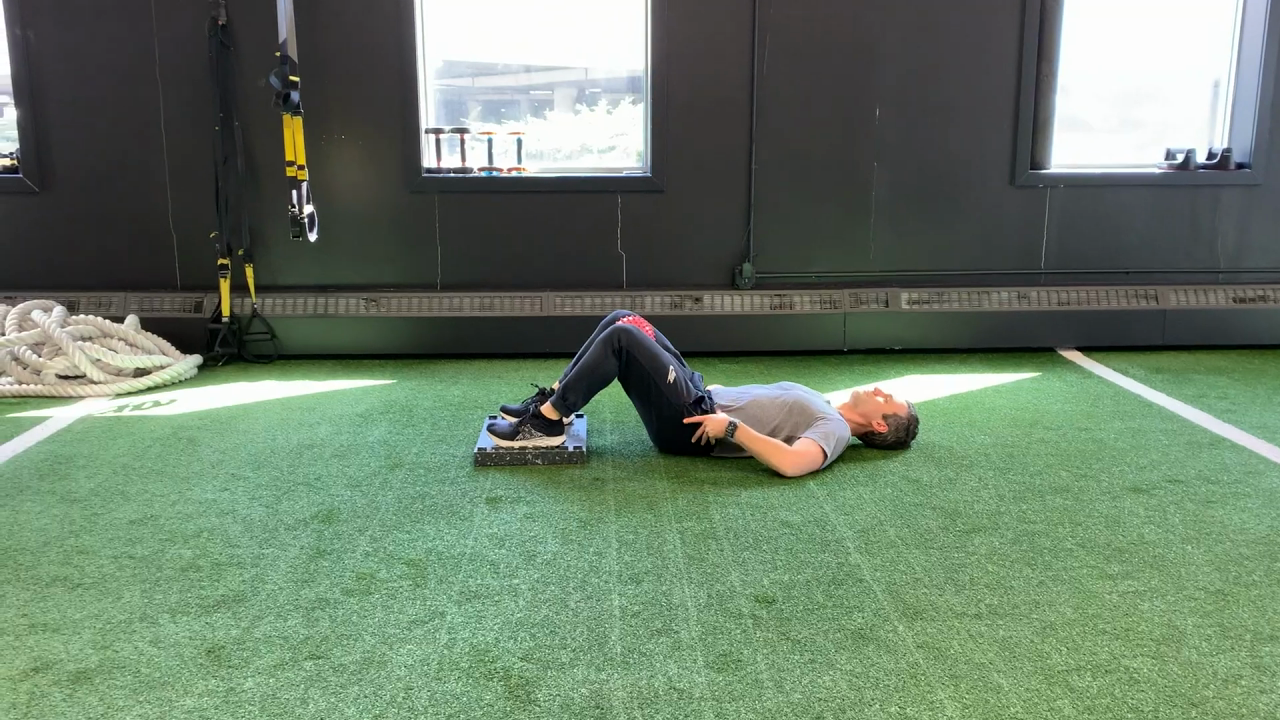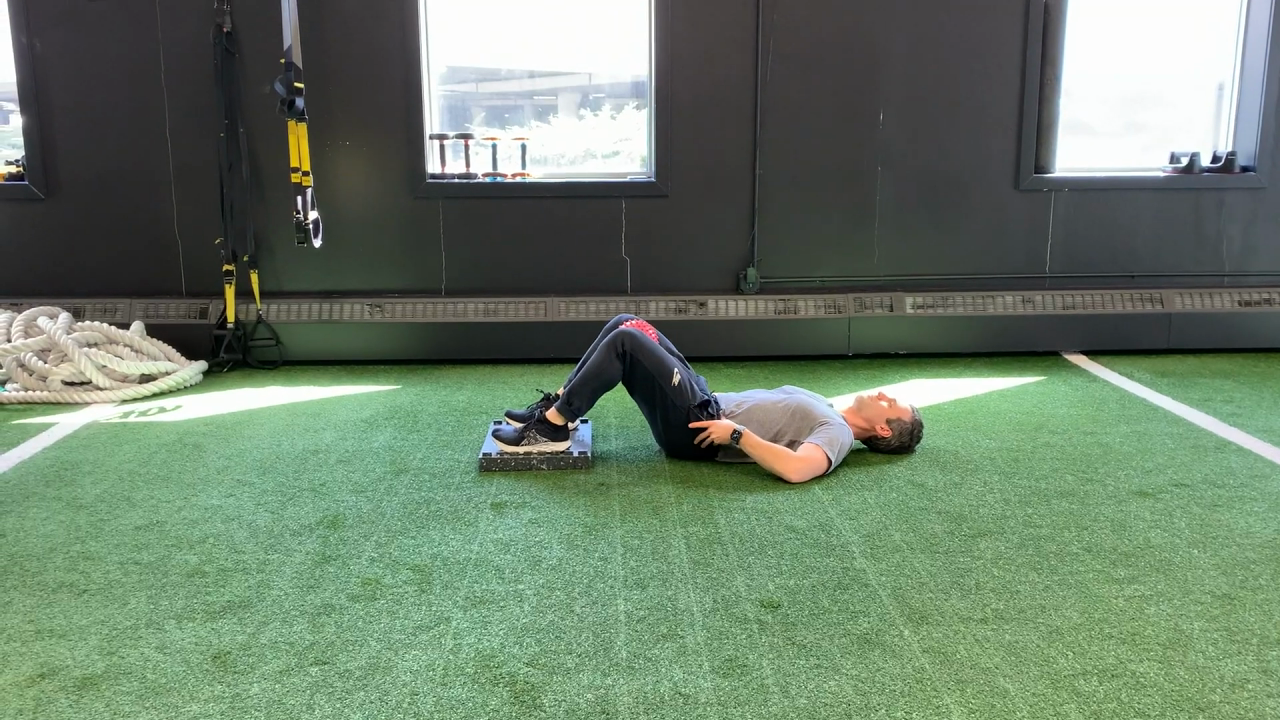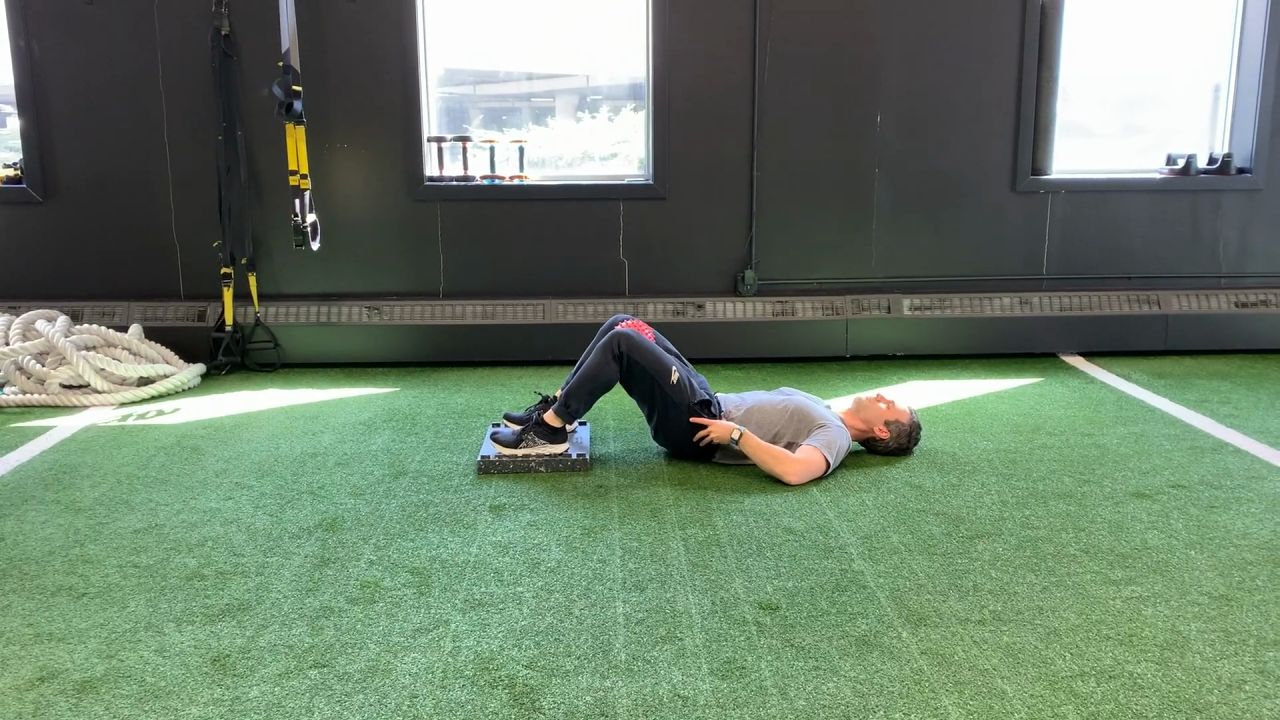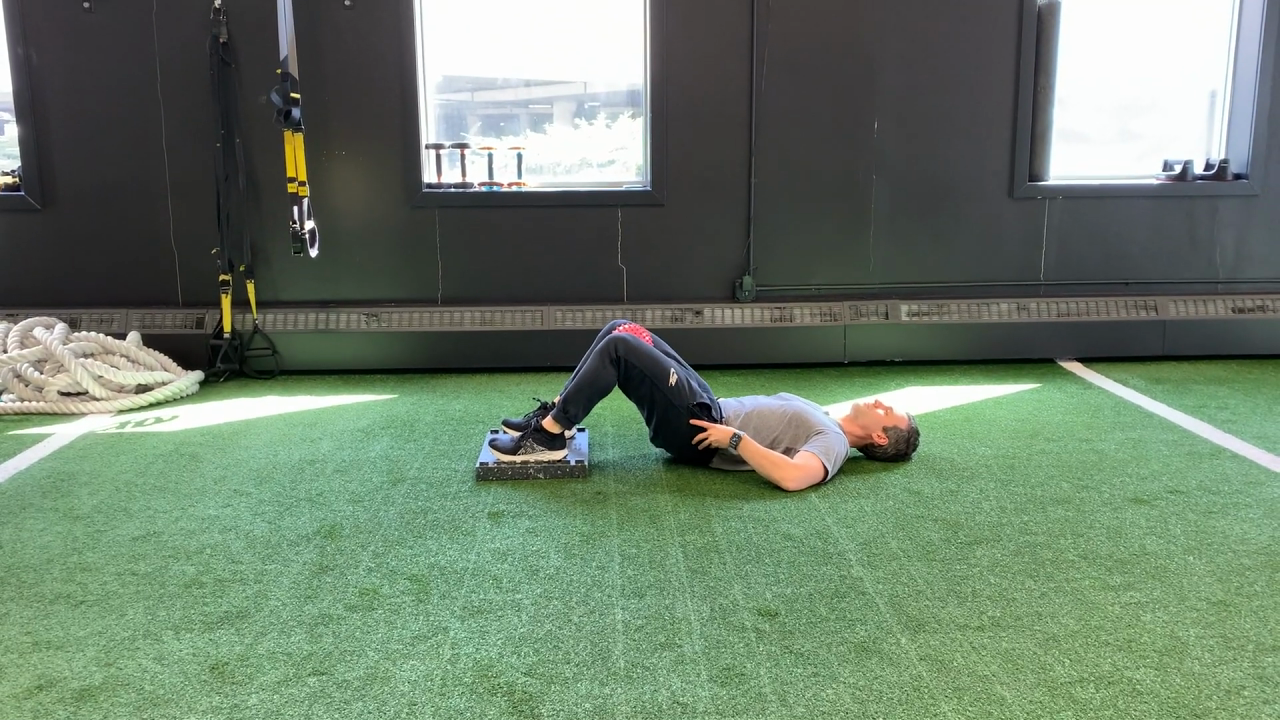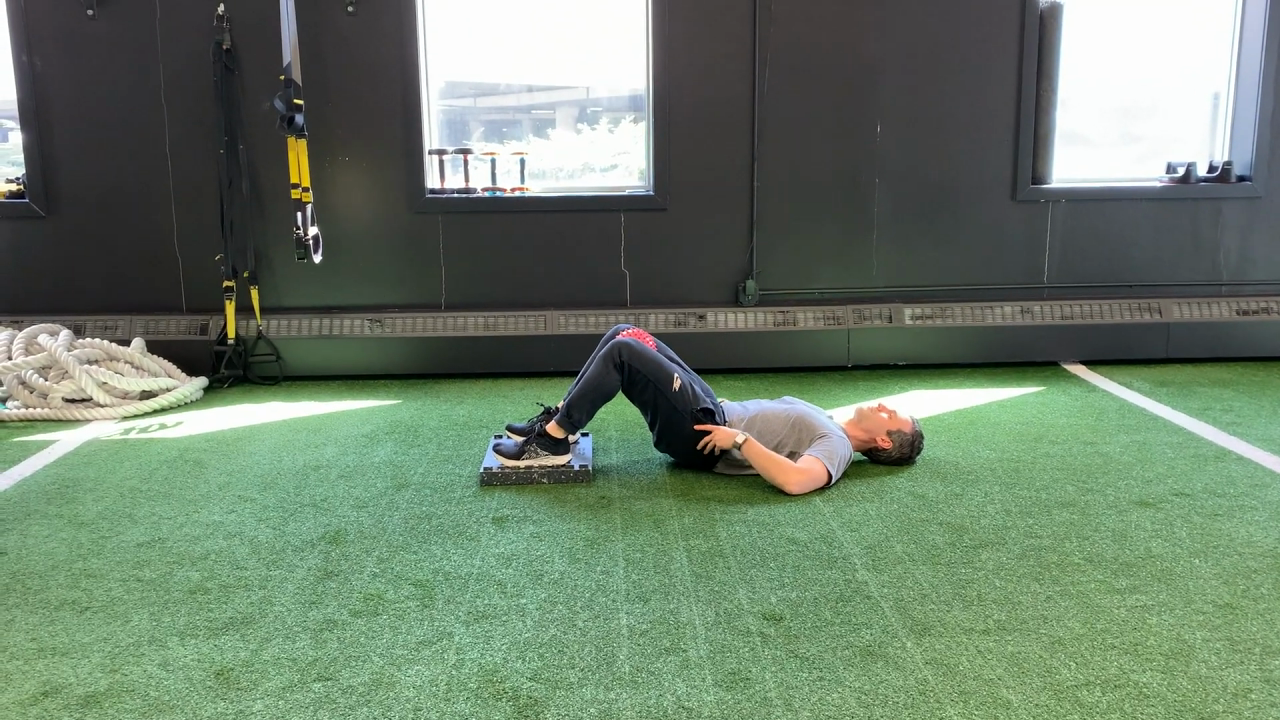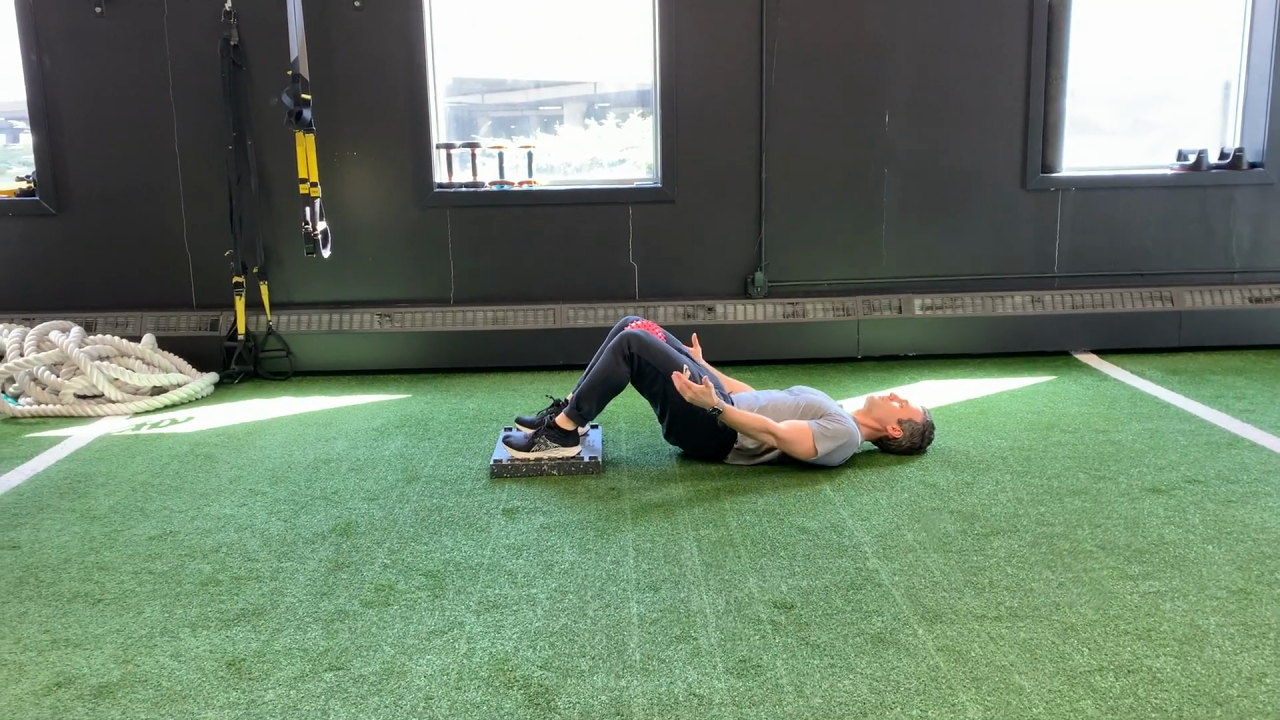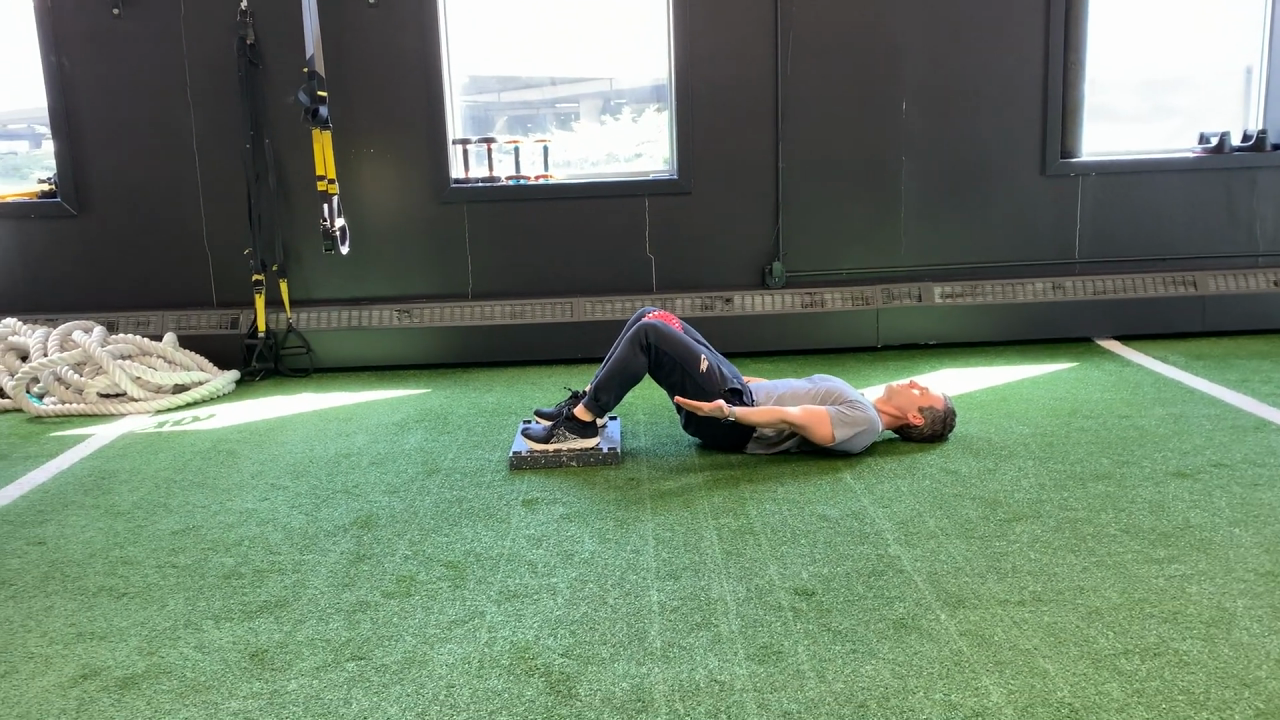
dt=0.5s
person 1, frame 1
left shoulder: (834, 431)
right shoulder: (821, 409)
left elbow: (791, 463)
left wrist: (730, 426)
right wrist: (718, 391)
left hip: (691, 424)
right hip: (703, 402)
left knee: (622, 339)
right knee: (623, 321)
left ankle: (546, 423)
right ankle: (552, 399)
person 1, frame 2
left shoulder: (837, 434)
right shoulder: (825, 411)
left elbow: (794, 469)
left wrist: (736, 433)
left hip: (695, 425)
right hip: (708, 403)
left knee: (625, 341)
right knee: (627, 324)
left ankle: (551, 427)
right ankle: (557, 405)
person 1, frame 3
left shoulder: (835, 437)
right shoulder: (823, 415)
left elbow: (793, 471)
left wrist: (736, 434)
left hip: (697, 424)
right hip: (708, 405)
left knee: (621, 343)
right knee: (623, 326)
left ankle: (549, 430)
right ankle: (554, 407)
person 1, frame 4
left shoulder: (833, 443)
right shoulder: (822, 421)
left elbow: (791, 477)
left wrist: (734, 438)
left hip: (697, 429)
right hip: (709, 409)
left knee: (618, 346)
right knee: (622, 331)
left ankle: (548, 436)
right ankle: (554, 413)
person 1, frame 5
left shoulder: (837, 448)
right shoulder: (826, 426)
left elbow: (792, 481)
left wrist: (737, 439)
right wrist: (725, 411)
left hip: (700, 436)
right hip: (713, 417)
left knee: (622, 351)
right knee: (625, 335)
left ankle: (551, 441)
right ankle: (556, 418)
person 1, frame 6
left shoulder: (844, 436)
right shoulder: (835, 416)
left elbow: (774, 435)
left wrist: (713, 405)
right wrist: (704, 367)
left hip: (713, 432)
right hip: (721, 408)
left knee: (632, 343)
right knee: (634, 326)
left ankle: (562, 433)
right ankle: (567, 410)
person 1, frame 7
left shoulder: (863, 424)
right shoulder: (857, 405)
left elbow: (790, 419)
left wrist: (725, 412)
right wrist: (734, 383)
left hip: (735, 423)
right hip: (739, 392)
left knee: (649, 333)
right knee: (651, 318)
left ankle: (581, 423)
right ankle: (586, 401)
